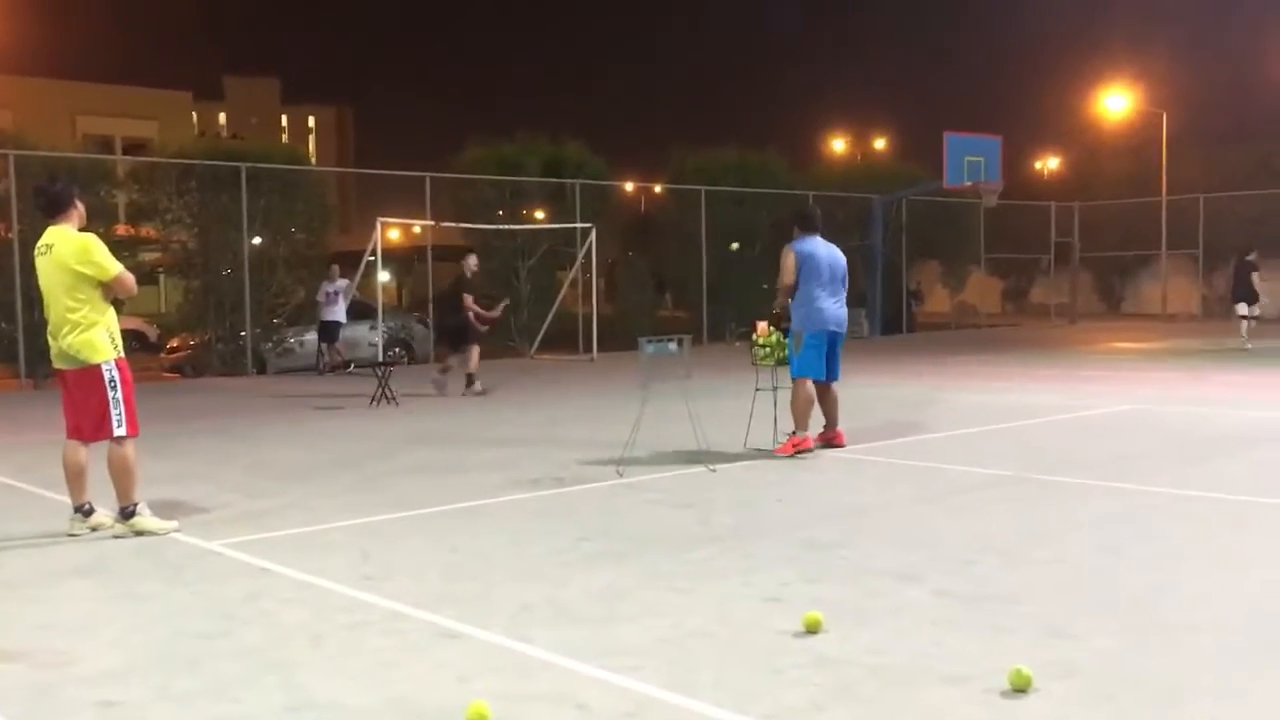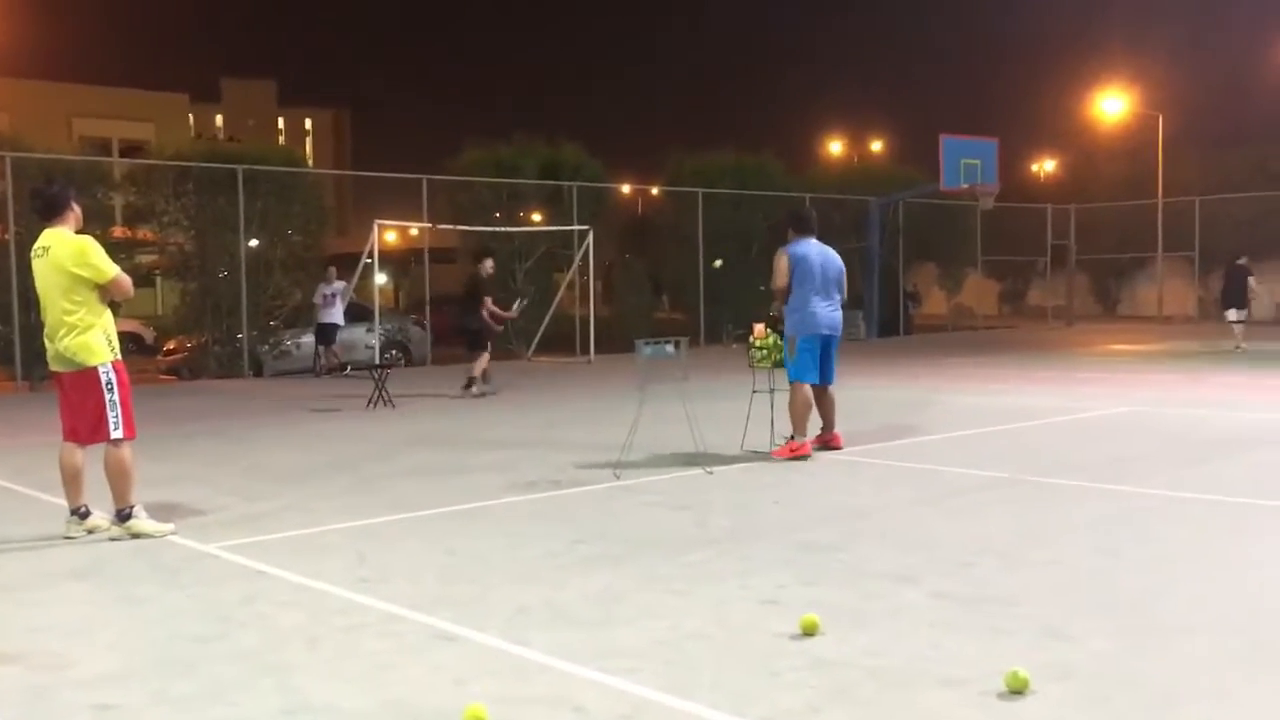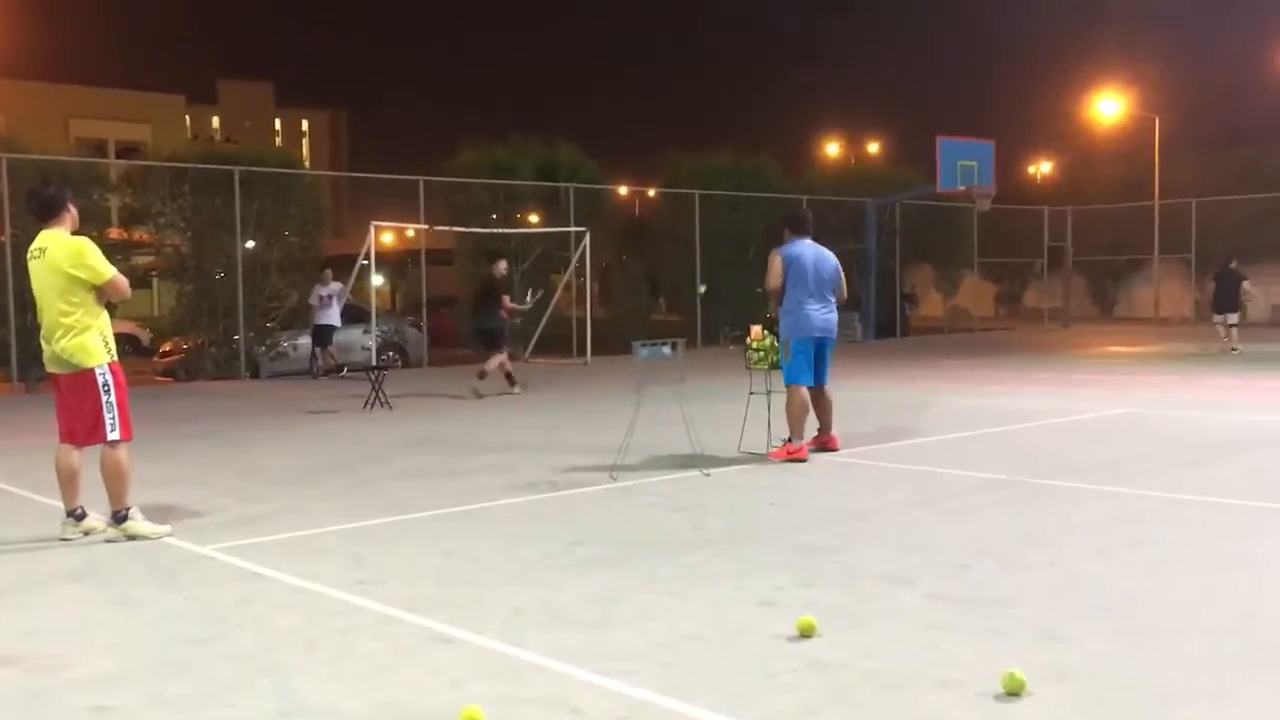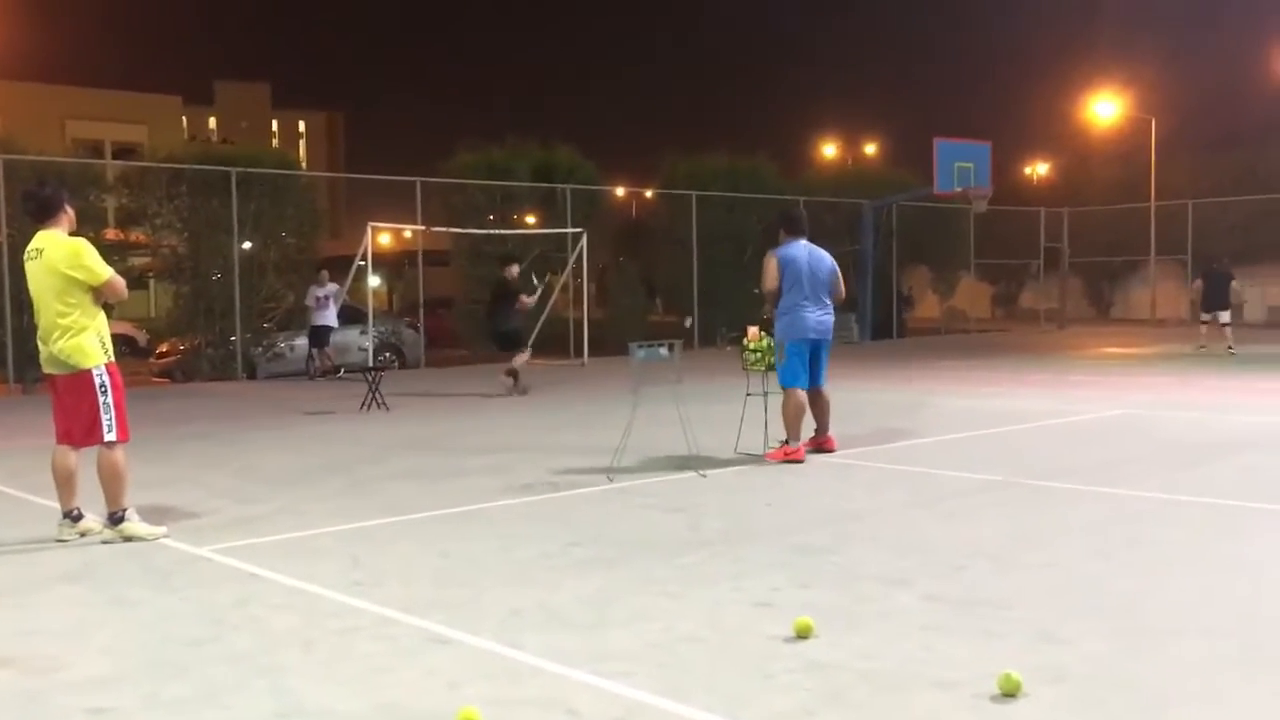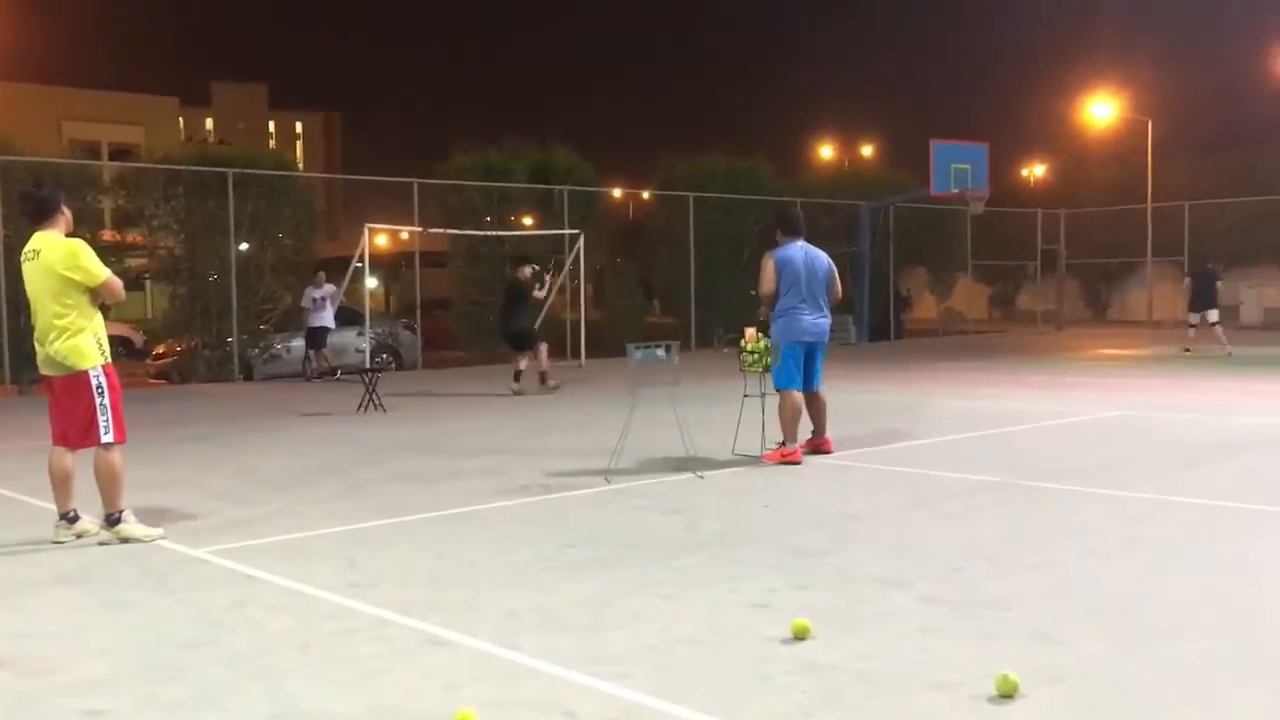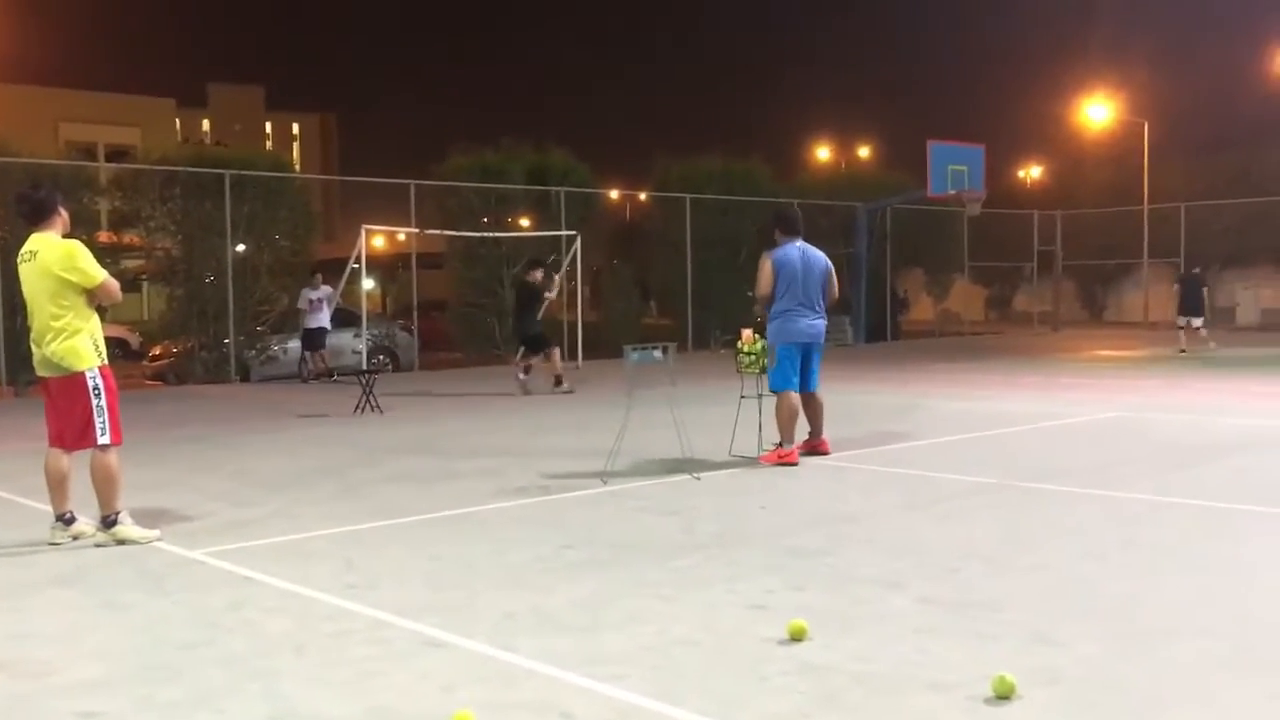
dt=0.1s
person 1, frame 1
left shoulder: (44, 247)
right shoulder: (84, 243)
right elbow: (128, 287)
left wrist: (102, 287)
right wrist: (109, 281)
left hip: (66, 351)
right hip: (96, 351)
left knee: (77, 435)
right knee: (121, 434)
left ankle: (82, 513)
right ankle: (131, 513)
person 1, frame 2
left shoulder: (40, 249)
right shoulder: (80, 245)
right elbow: (124, 289)
left wrist: (98, 289)
right wrist: (105, 283)
left hip: (63, 353)
right hip: (93, 352)
left knee: (73, 438)
right knee: (118, 436)
left ankle: (78, 515)
right ankle: (127, 515)
person 1, frame 3
left shoulder: (36, 251)
right shoulder: (76, 246)
right elbow: (121, 290)
left wrist: (94, 291)
right wrist: (102, 287)
left hip: (59, 354)
right hip: (90, 354)
left knee: (70, 440)
right knee: (114, 438)
left ankle: (74, 517)
right ankle: (123, 517)
person 1, frame 4
left shoulder: (33, 252)
right shoulder: (74, 247)
right elbow: (119, 291)
left wrist: (91, 291)
right wrist: (100, 287)
left hip: (56, 355)
right hip: (87, 355)
left knee: (66, 441)
right knee: (111, 439)
left ankle: (71, 518)
right ankle: (119, 519)
person 1, frame 5
left shoulder: (30, 252)
right shoulder: (71, 248)
right elbow: (116, 292)
left wrist: (88, 291)
right wrist: (96, 288)
left hip: (52, 357)
right hip: (84, 356)
left knee: (63, 442)
right knee: (108, 440)
left ankle: (67, 520)
right ankle: (116, 520)
person 1, frame 6
left shoulder: (27, 254)
right shoulder: (68, 249)
right elbow: (113, 293)
right wrist: (94, 288)
left hip: (49, 358)
right hip: (80, 357)
left knee: (59, 444)
right knee: (105, 442)
left ankle: (64, 521)
right ankle: (112, 522)
person 2, frame 1
left shoulder: (793, 249)
right shoulder: (837, 253)
left elbow: (786, 282)
left wrist: (782, 299)
left hip: (810, 320)
right hip: (837, 320)
left knee: (803, 378)
right knee: (825, 380)
left ankle: (801, 437)
right ankle: (832, 432)
person 2, frame 2
left shoulder: (787, 252)
right shoulder: (834, 255)
left elbow: (779, 285)
right elbow: (842, 294)
left wrist: (781, 302)
left hip: (804, 324)
right hip: (832, 323)
left knee: (800, 382)
right knee: (821, 383)
left ankle: (799, 442)
right ankle: (829, 434)
person 2, frame 3
left shoulder: (781, 254)
right shoulder: (829, 256)
left elbow: (773, 285)
right elbow: (842, 295)
left wrist: (778, 302)
left hip: (798, 325)
right hip: (827, 325)
left knee: (797, 384)
right knee: (819, 385)
left ankle: (796, 445)
right ankle: (826, 436)
person 2, frame 4
left shoulder: (776, 255)
right shoulder: (825, 257)
left elbow: (769, 288)
right elbow: (840, 295)
left wrist: (774, 305)
left hip: (793, 327)
right hip: (823, 326)
left knee: (793, 386)
right knee: (816, 385)
left ankle: (793, 446)
right ankle: (823, 437)
person 2, frame 5
left shoulder: (774, 257)
right shoulder: (823, 257)
left elbow: (766, 291)
right elbow: (836, 295)
left wrist: (769, 308)
left hip: (789, 328)
right hip: (819, 328)
left knee: (789, 388)
right knee: (812, 387)
left ankle: (790, 448)
right ankle: (820, 438)
person 2, frame 6
left shoulder: (772, 257)
right shoulder: (821, 257)
left elbow: (763, 292)
right elbow: (833, 295)
left wrist: (764, 307)
left hip: (785, 329)
right hip: (814, 329)
left knee: (786, 389)
right knee: (809, 388)
left ankle: (787, 449)
right ankle: (817, 440)
